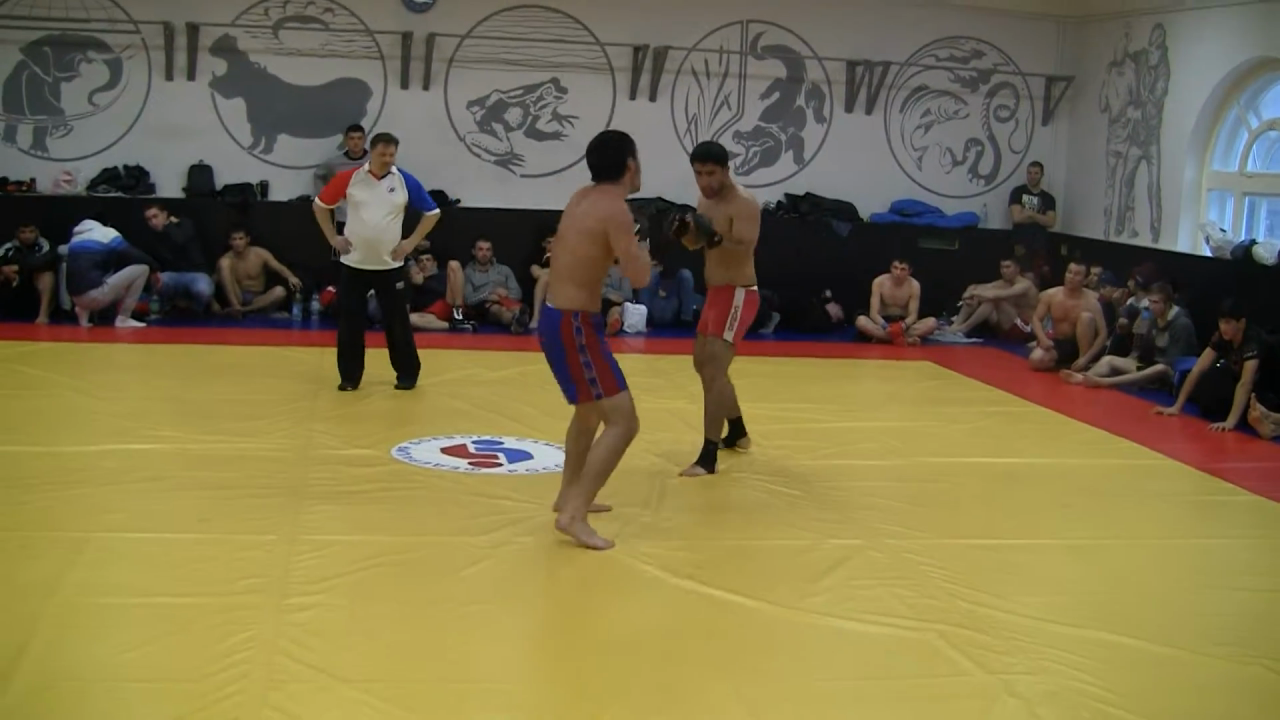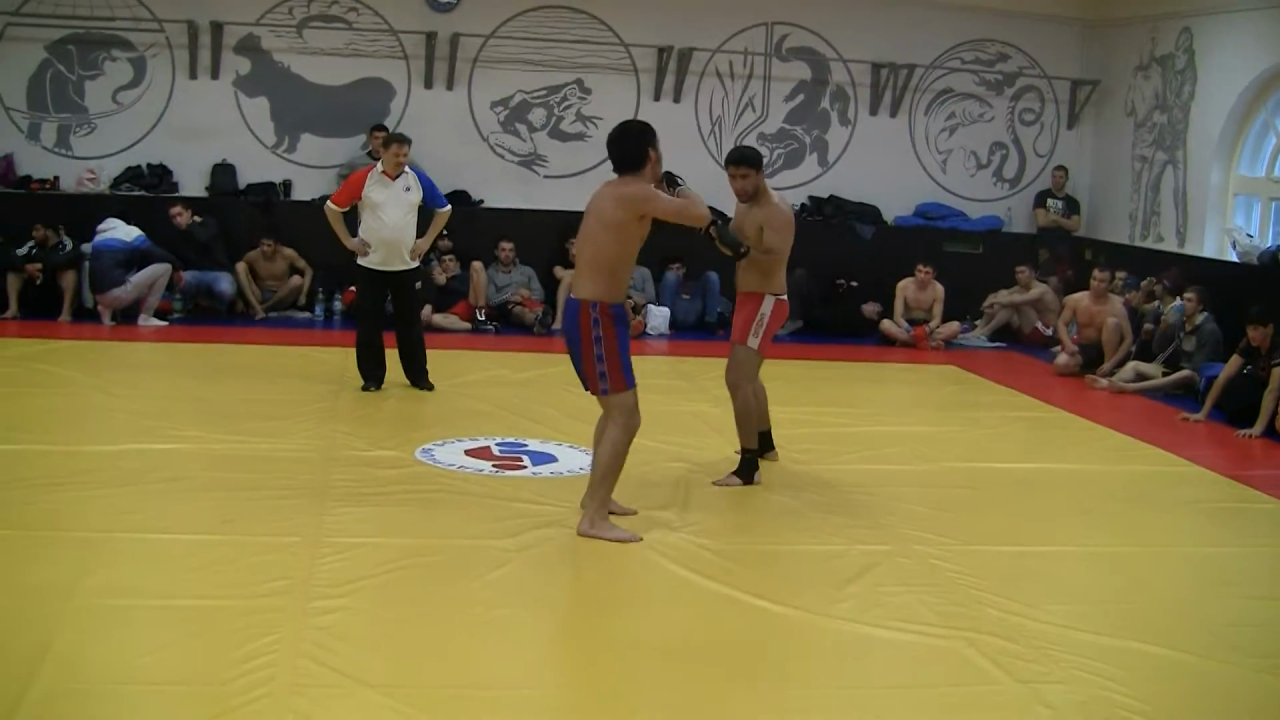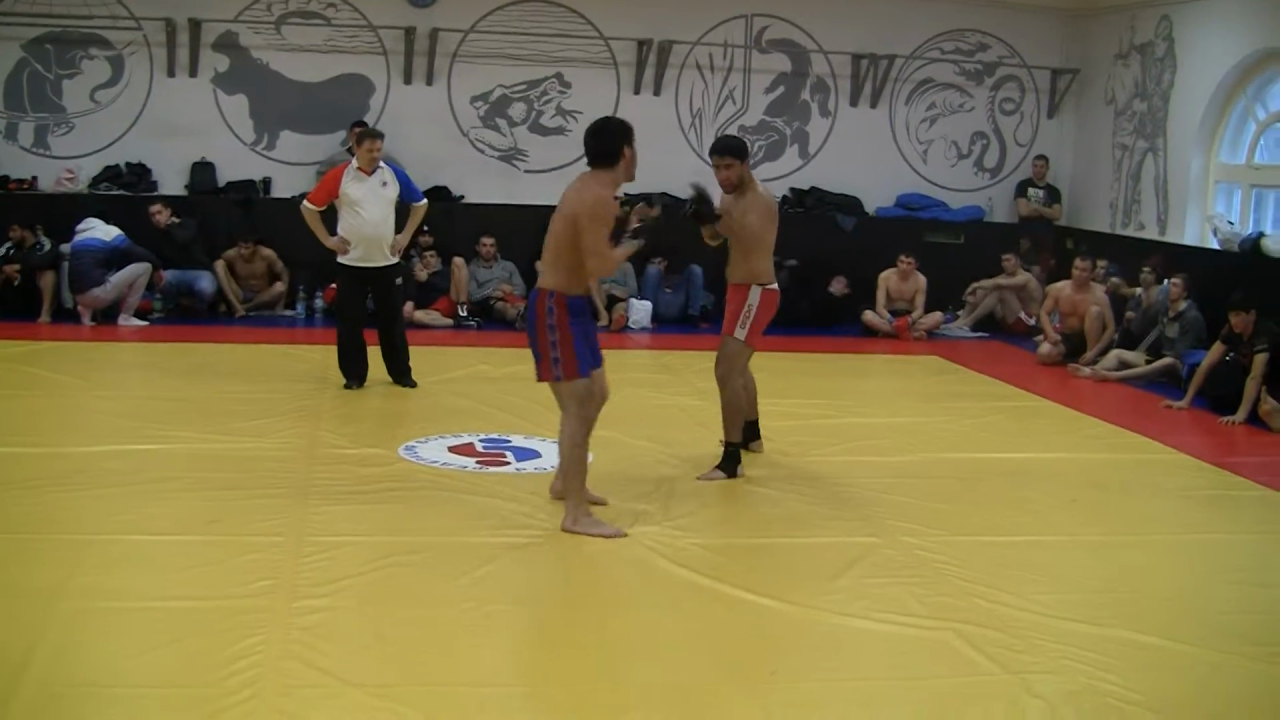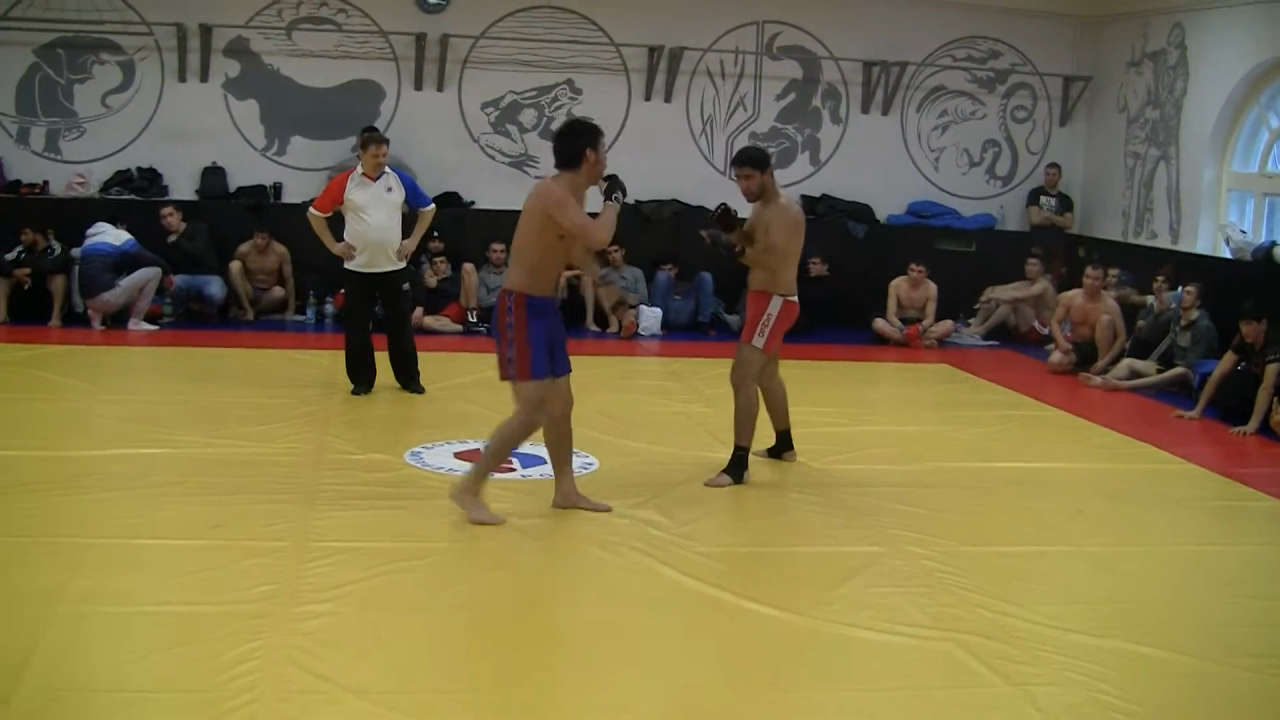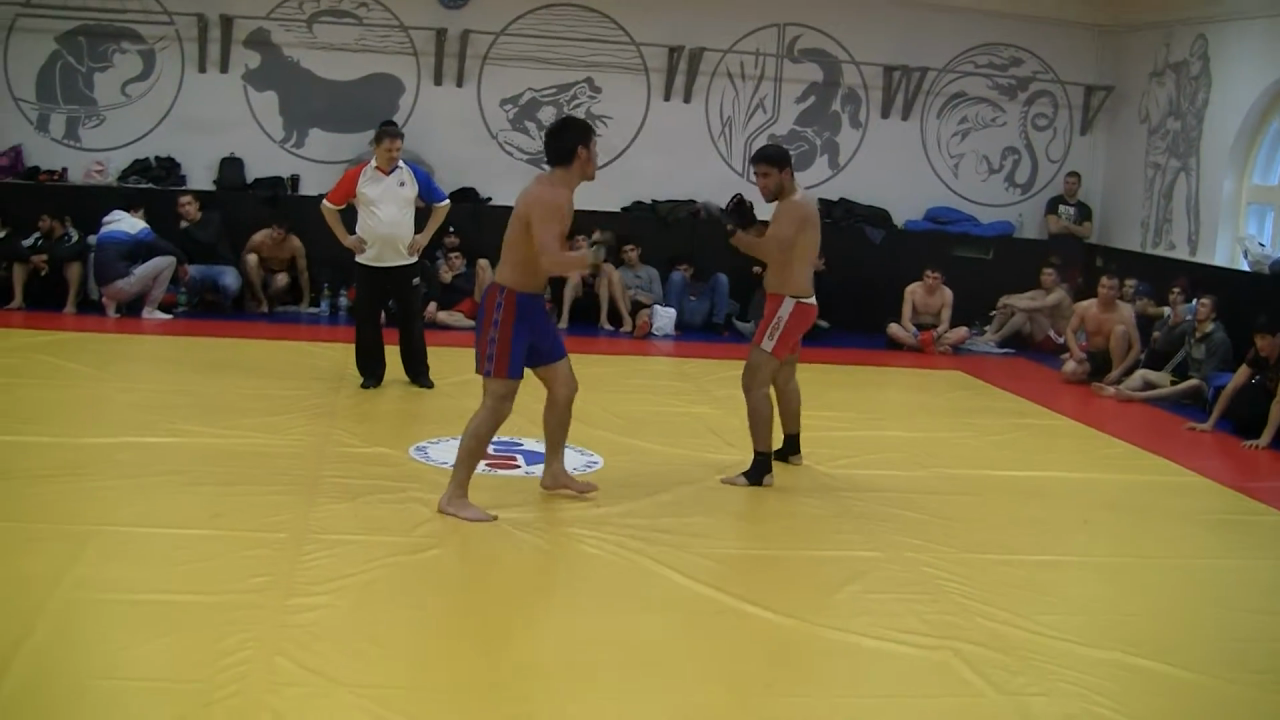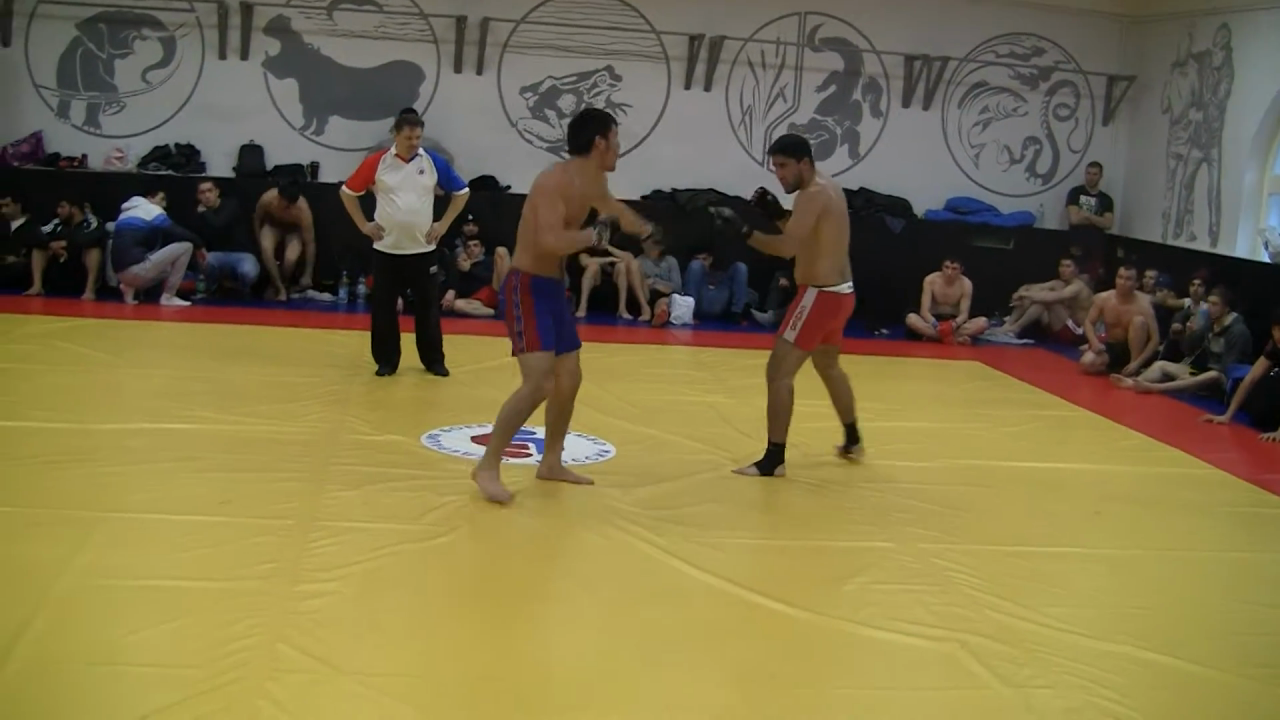
dt=0.3s
person 1, frame 1
left shoulder: (583, 198)
right shoulder: (613, 212)
right elbow: (638, 276)
right wrist: (639, 244)
left hip: (560, 320)
right hip: (574, 328)
left knee: (590, 412)
right knee: (623, 424)
left ankle: (570, 497)
right ankle: (575, 515)
person 1, frame 2
left shoulder: (610, 191)
right shoulder: (635, 195)
right elbow: (699, 215)
right wrist: (679, 188)
left hip: (588, 311)
right hip: (595, 317)
left knee: (617, 409)
right knee: (625, 420)
left ankle: (596, 495)
right ankle: (593, 518)
person 1, frame 3
left shoulder: (592, 184)
right shoulder: (591, 197)
right elbow: (601, 268)
right wrist: (628, 244)
left hip: (573, 304)
right hip: (554, 308)
left knee: (595, 394)
right knee: (576, 406)
left ankle: (566, 483)
right ankle: (577, 514)
person 1, frame 4
left shoulder: (570, 194)
right shoulder: (555, 195)
left elbow: (577, 250)
right elbow: (598, 238)
right wrist: (614, 199)
left hip: (546, 307)
right hip: (521, 309)
left knee: (561, 403)
right knee: (531, 411)
left ankle: (566, 489)
right ankle: (469, 489)
person 1, frame 5
left shoulder: (556, 189)
right shoulder: (547, 195)
right elbow: (558, 264)
left wrist: (578, 249)
right wrist: (590, 257)
left hip: (535, 304)
right hip: (508, 304)
left knee: (564, 387)
right knee: (498, 405)
left ankle: (555, 470)
right ankle: (454, 495)
person 1, frame 6
left shoulder: (592, 181)
right shoulder: (556, 179)
left elbow: (614, 209)
right elbow: (550, 242)
left wrist: (648, 231)
right wrist: (597, 234)
left hip: (554, 287)
right hip: (527, 287)
left knee: (568, 378)
right knee: (538, 384)
left ankle: (551, 462)
right ankle: (488, 466)
person 2, frame 1
left shoulder: (744, 204)
right shoulder: (705, 200)
left elbow: (744, 253)
right elbow: (694, 242)
left wrist: (715, 238)
right wrist: (683, 229)
left hip: (737, 296)
right hip: (717, 293)
left knee: (713, 373)
right knee: (705, 365)
left ankle: (708, 456)
right ankle: (737, 432)
person 2, frame 2
left shoulder: (776, 211)
right shoulder: (743, 205)
left elbow: (773, 262)
left wrist: (742, 251)
left hip: (766, 303)
right hip: (748, 299)
left knee: (737, 379)
right knee: (748, 376)
left ankle: (749, 467)
right ankle: (764, 444)
person 2, frame 3
left shoulder: (759, 199)
right shoulder: (730, 196)
left elbow: (747, 241)
right elbow: (713, 238)
left wrist: (714, 215)
right wrist: (703, 219)
left hip: (755, 293)
right hip: (740, 290)
left knee: (727, 371)
right knee: (737, 366)
left ankle: (731, 460)
right ankle: (751, 434)
person 2, frame 4
left shoulder: (783, 211)
right shoulder: (762, 206)
left elbow: (772, 261)
right elbow: (750, 243)
left wrist: (732, 245)
right wrist: (732, 228)
left hip: (774, 302)
right hip: (764, 299)
left knee: (742, 376)
right knee: (766, 374)
left ankle: (738, 466)
right ankle: (784, 445)
person 2, frame 5
left shoulder: (794, 206)
right shoulder: (796, 203)
left elbow: (768, 252)
right elbow: (772, 242)
left wrist: (730, 229)
right wrist: (748, 222)
left hip: (789, 304)
right hip: (795, 303)
left knee: (754, 381)
right knee: (784, 378)
left ankle: (761, 468)
right ankle: (791, 447)
person 2, frame 6
left shoulder: (812, 197)
right shoulder: (831, 189)
left elbow: (786, 248)
left wrist: (741, 229)
right wrist: (773, 215)
left hip: (820, 295)
right hip: (841, 293)
left knee: (779, 372)
right knee: (829, 367)
left ankle: (774, 460)
right ankle: (852, 438)
person 3, frame 1
left shoulder: (405, 181)
right shoulder: (349, 177)
left elbow: (432, 212)
right elbow: (320, 204)
left wrist: (412, 242)
right wrist: (333, 237)
left hip: (390, 265)
right hip: (354, 264)
left knee: (397, 322)
right knee: (350, 323)
left ankle: (408, 374)
right ankle: (350, 376)
person 3, frame 2
left shoulder: (418, 180)
right shoulder: (363, 178)
left elbow: (444, 209)
right elbow: (332, 207)
left wrist: (427, 240)
right wrist: (348, 240)
left hip: (407, 265)
right hip: (371, 265)
left knee: (410, 323)
right knee: (368, 324)
left ankle: (418, 375)
right ankle: (372, 377)
person 3, frame 3
left shoulder: (394, 175)
right shoulder: (339, 176)
left elbow: (420, 203)
right elbow: (309, 207)
left wrist: (406, 235)
right wrist: (327, 239)
left hip: (387, 261)
right hip: (351, 262)
left knee: (392, 319)
right knee: (350, 321)
left ankle: (401, 373)
right ankle: (354, 375)
person 3, frame 4
left shoulder: (400, 180)
right shoulder: (344, 182)
left elbow: (428, 208)
right elbow: (315, 213)
left wrist: (414, 240)
right wrist: (333, 245)
left hip: (394, 267)
right hip: (358, 268)
left knee: (400, 324)
right knee: (357, 326)
left ankle: (409, 378)
right ankle: (362, 380)
person 3, frame 5
left shoulder: (414, 174)
right shoulder: (357, 175)
left elbow: (442, 203)
right elbow: (329, 206)
left wrist: (425, 236)
right wrist: (345, 238)
left hip: (405, 261)
right hip: (369, 261)
left knee: (411, 319)
right knee: (367, 320)
left ankle: (419, 373)
right ankle: (371, 374)
person 3, frame 6
left shoulder: (434, 162)
right shoulder: (377, 162)
left elbow: (461, 192)
right elbow: (348, 191)
left wrist: (444, 224)
right wrist: (363, 225)
left hip: (423, 249)
right hip: (386, 249)
left knee: (428, 306)
right knee: (384, 307)
left ankle: (434, 360)
right ankle: (386, 361)
